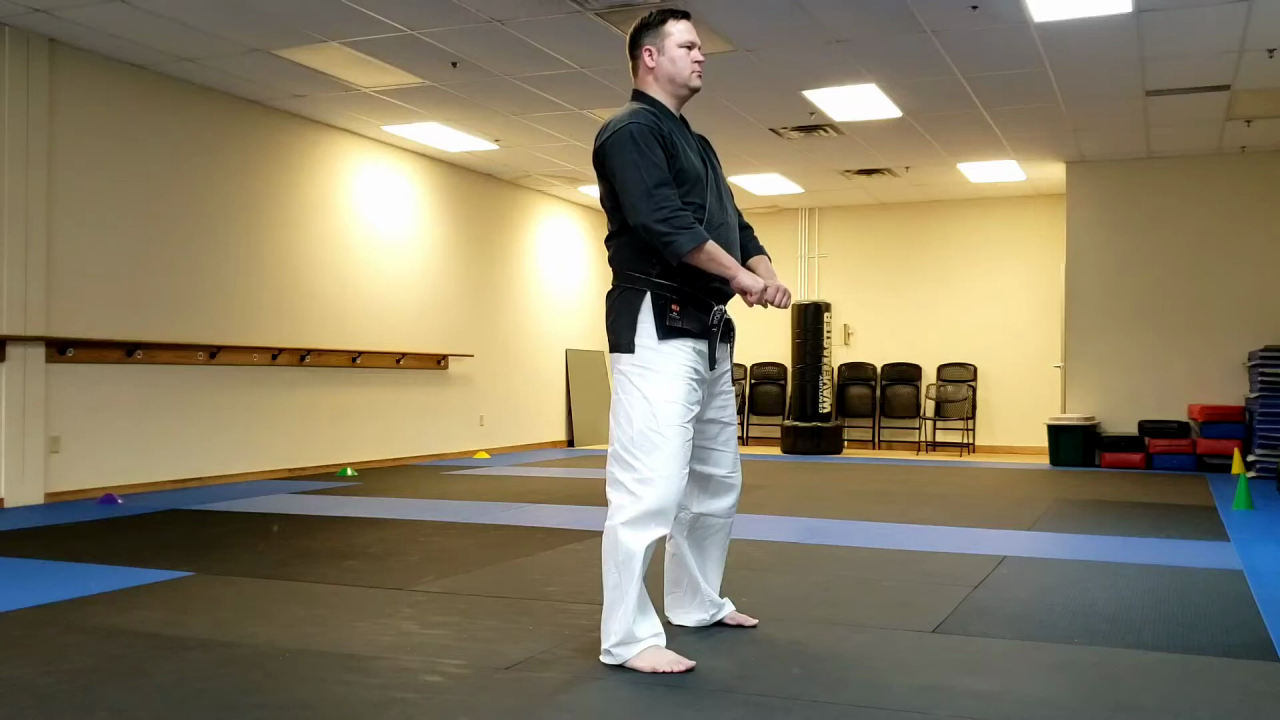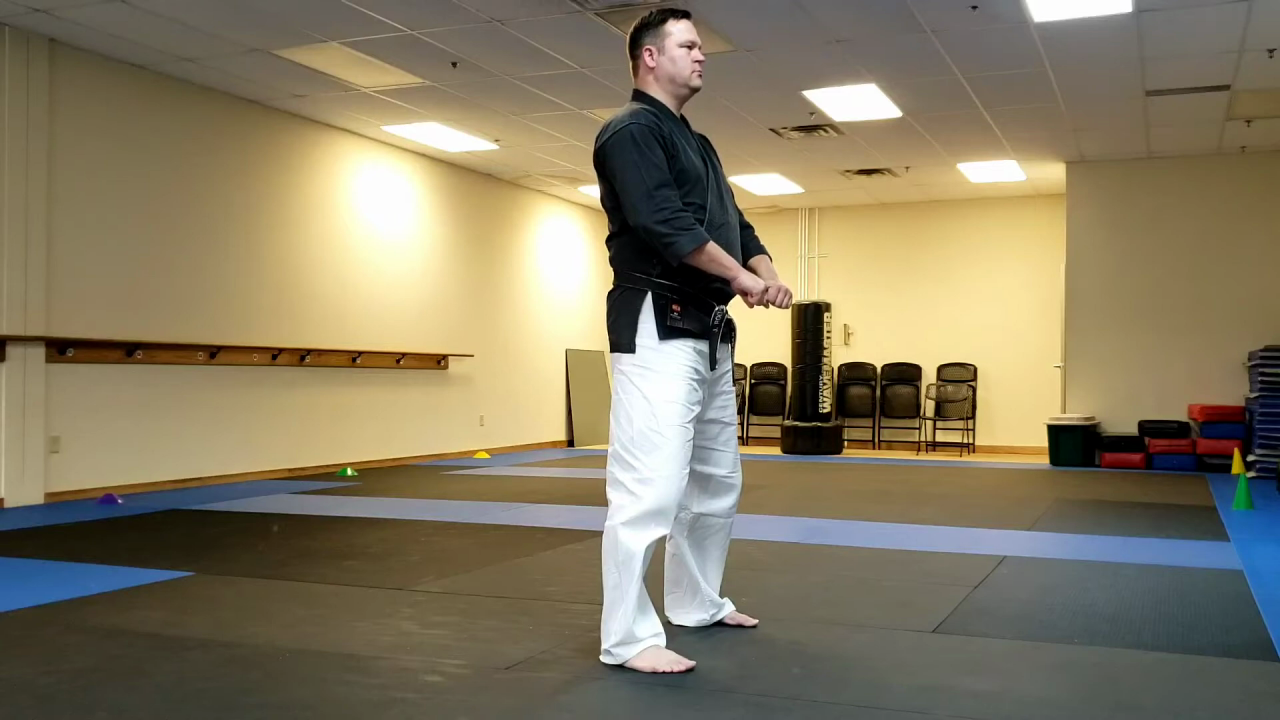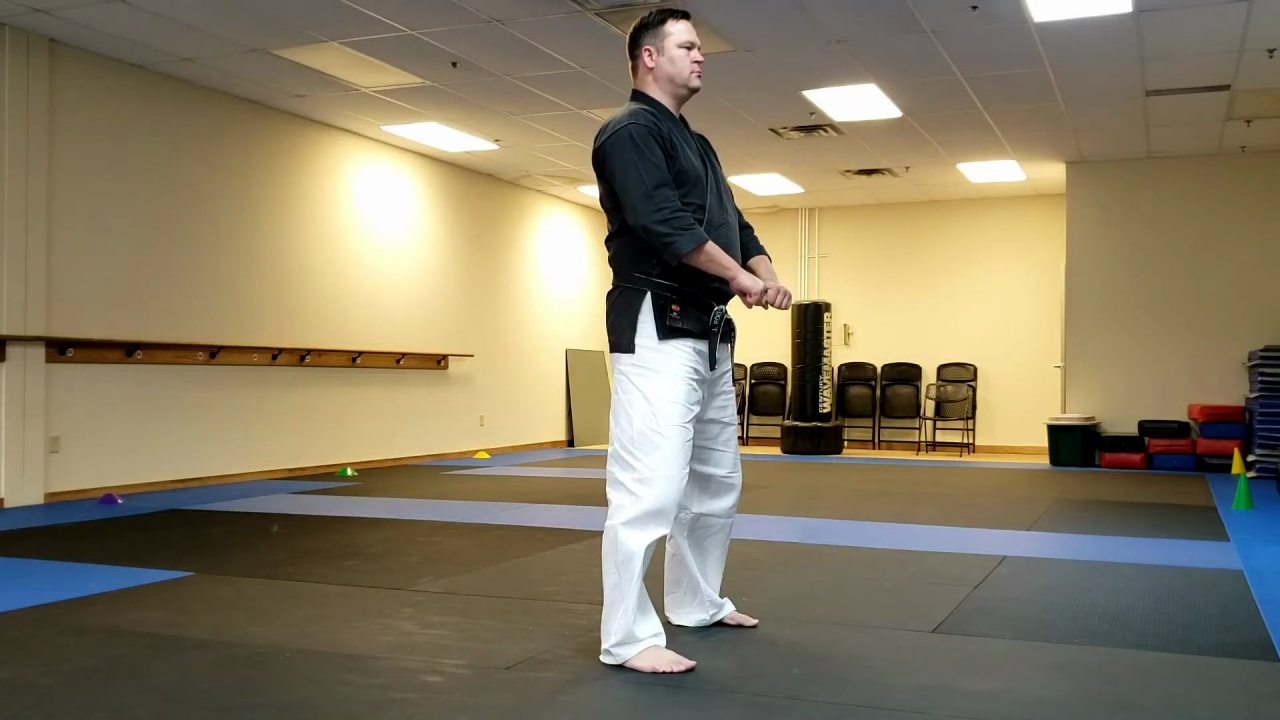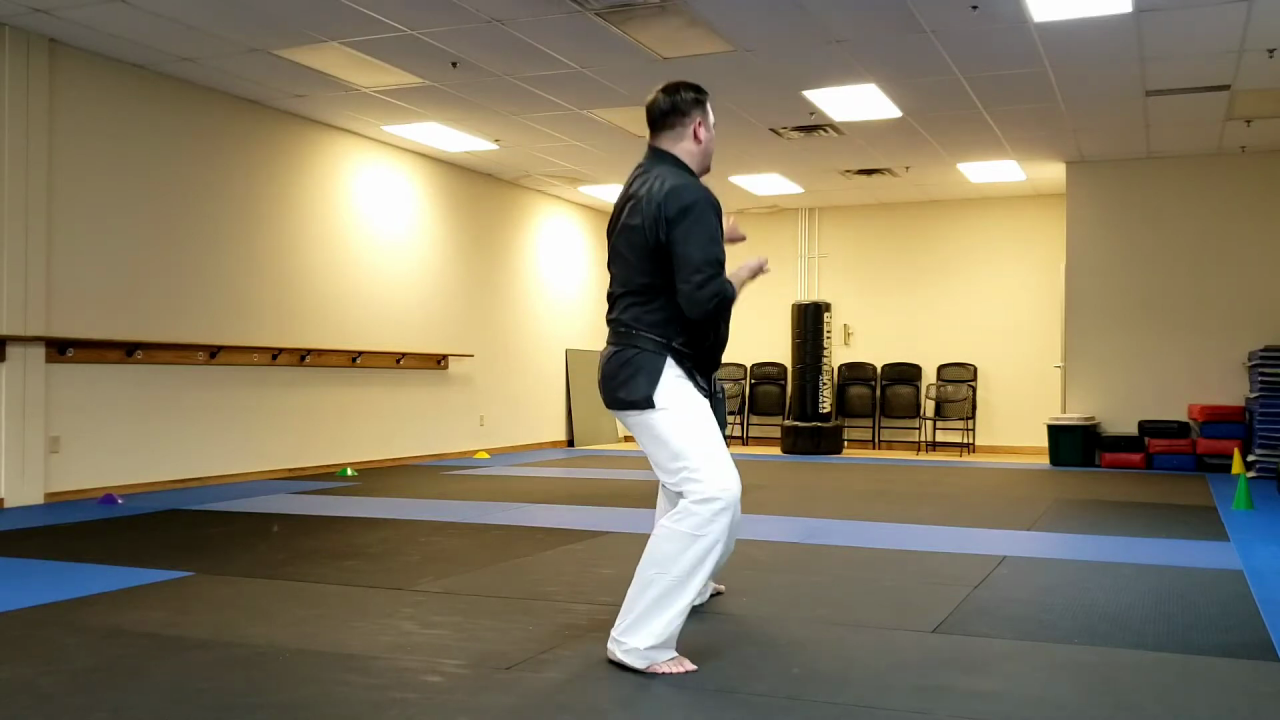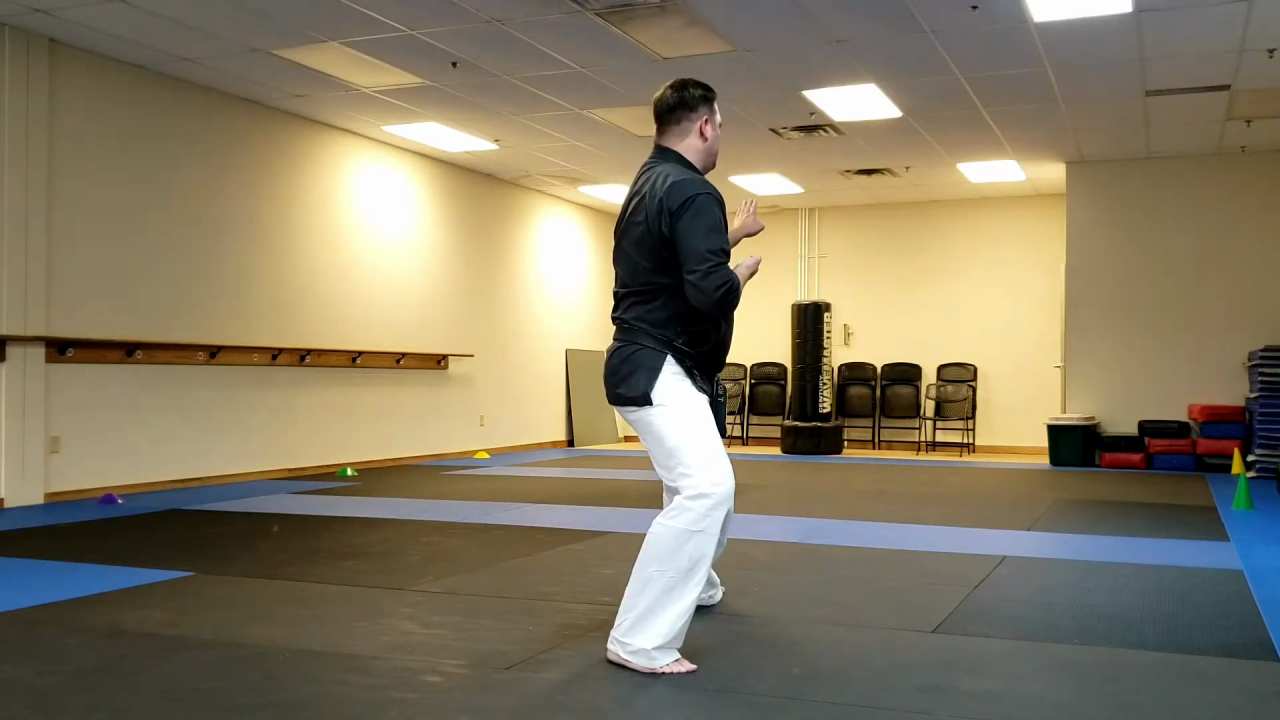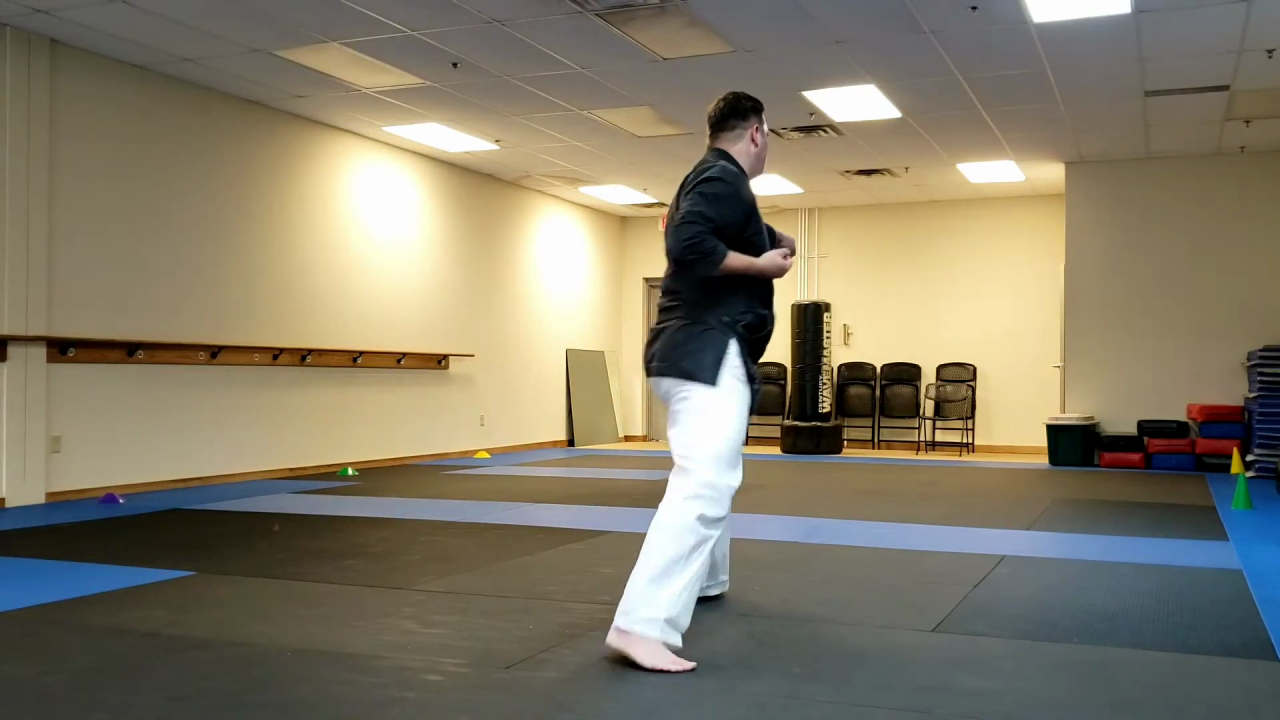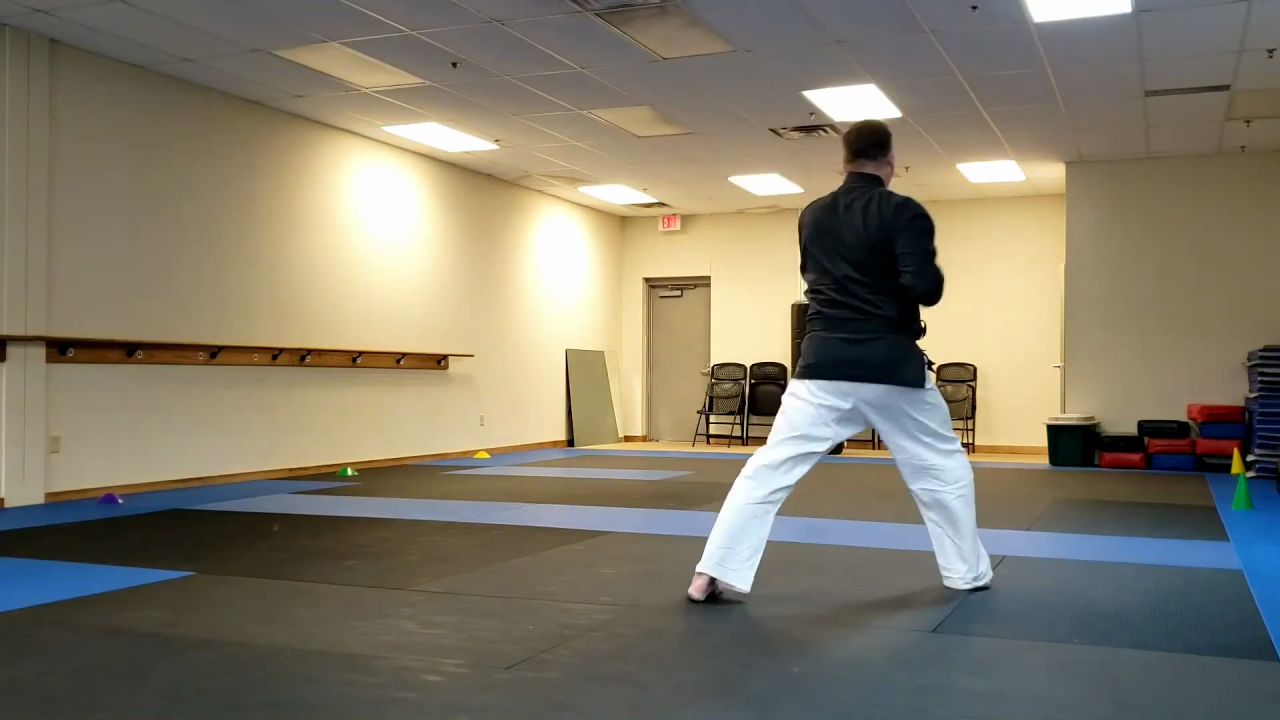
dt=0.7s
person 1, frame 1
left shoulder: (695, 144)
right shoulder: (631, 131)
left elbow: (733, 223)
right elbow: (665, 223)
left wrist: (765, 272)
right wrist: (740, 275)
left hip: (708, 330)
right hip: (657, 327)
left knee: (715, 481)
right knee: (650, 487)
left ankle: (696, 604)
right ankle: (627, 637)
person 1, frame 2
left shoulder: (695, 143)
right shoulder: (631, 132)
left elbow: (733, 223)
right elbow: (664, 223)
left wrist: (768, 275)
right wrist: (740, 277)
left hip: (707, 330)
right hip: (658, 327)
left knee: (716, 480)
right knee: (650, 486)
left ankle: (696, 604)
right ankle: (627, 637)
person 1, frame 3
left shoulder: (695, 145)
right shoulder: (630, 132)
left elbow: (732, 223)
right elbow: (663, 224)
left wrist: (767, 274)
right wrist: (740, 277)
left hip: (707, 329)
right hip: (656, 327)
left knee: (715, 481)
right knee: (650, 485)
left ankle: (696, 604)
right ankle: (628, 638)
person 1, frame 4
left shoulder: (643, 187)
right shoulder: (685, 198)
right elbow: (702, 300)
left wrist: (715, 238)
right wrist: (742, 274)
left hip: (644, 365)
right hip: (655, 372)
left knee: (691, 481)
right knee: (712, 494)
left ankle: (686, 580)
right ankle: (638, 640)
person 1, frame 5
left shoulder: (651, 184)
right shoulder: (691, 192)
right elbow: (710, 292)
left wrist: (733, 233)
right wrist: (744, 269)
left hip: (651, 363)
right hip: (660, 369)
left knee: (698, 484)
right knee: (706, 489)
left ankle: (693, 585)
right ankle: (639, 641)
person 1, frame 6
left shoulder: (717, 181)
right shoulder: (721, 178)
right elbow: (686, 247)
left wrist: (770, 248)
right wrist: (761, 264)
left hip: (696, 349)
right hip: (708, 351)
left knee: (710, 473)
right knee: (704, 483)
left ankle: (705, 579)
right ankle: (642, 624)
person 1, frame 7
left shoulder: (816, 215)
right shoulder: (904, 211)
right elbow: (924, 289)
right wrist: (923, 277)
left hip: (824, 361)
right hip: (892, 361)
left knee: (769, 468)
right knee: (943, 466)
left ankle: (713, 571)
right ankle: (968, 571)
